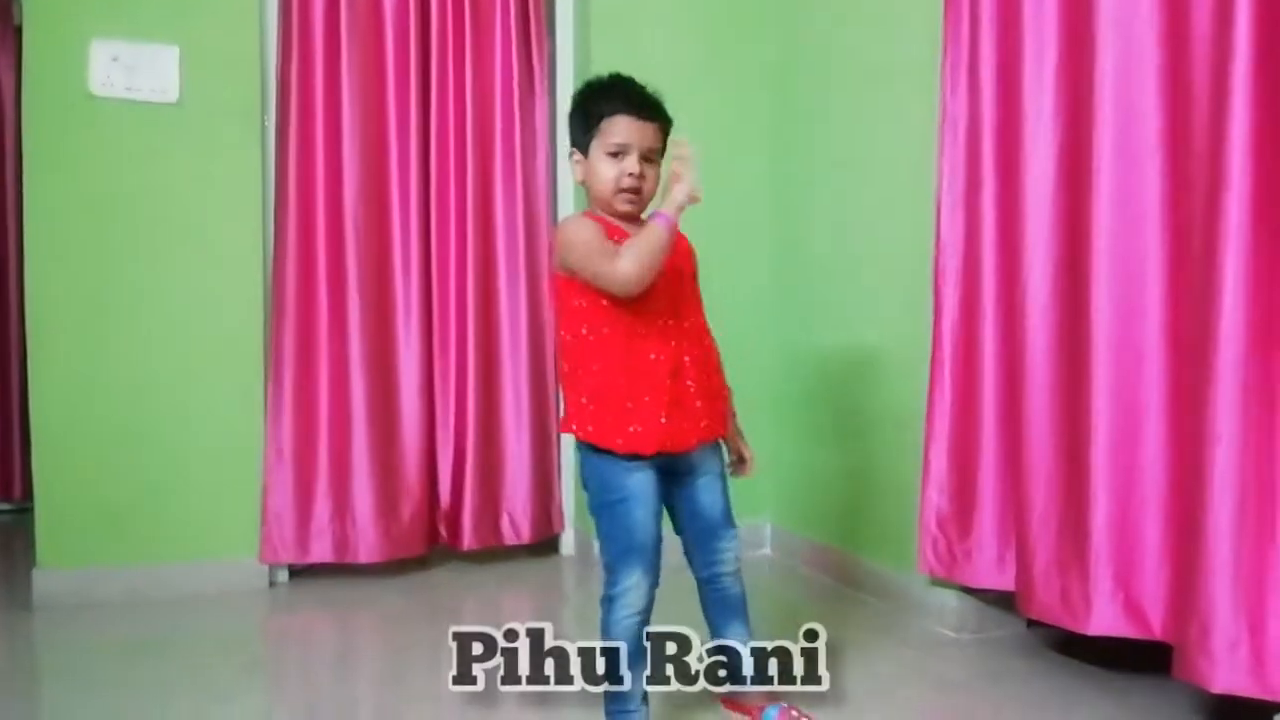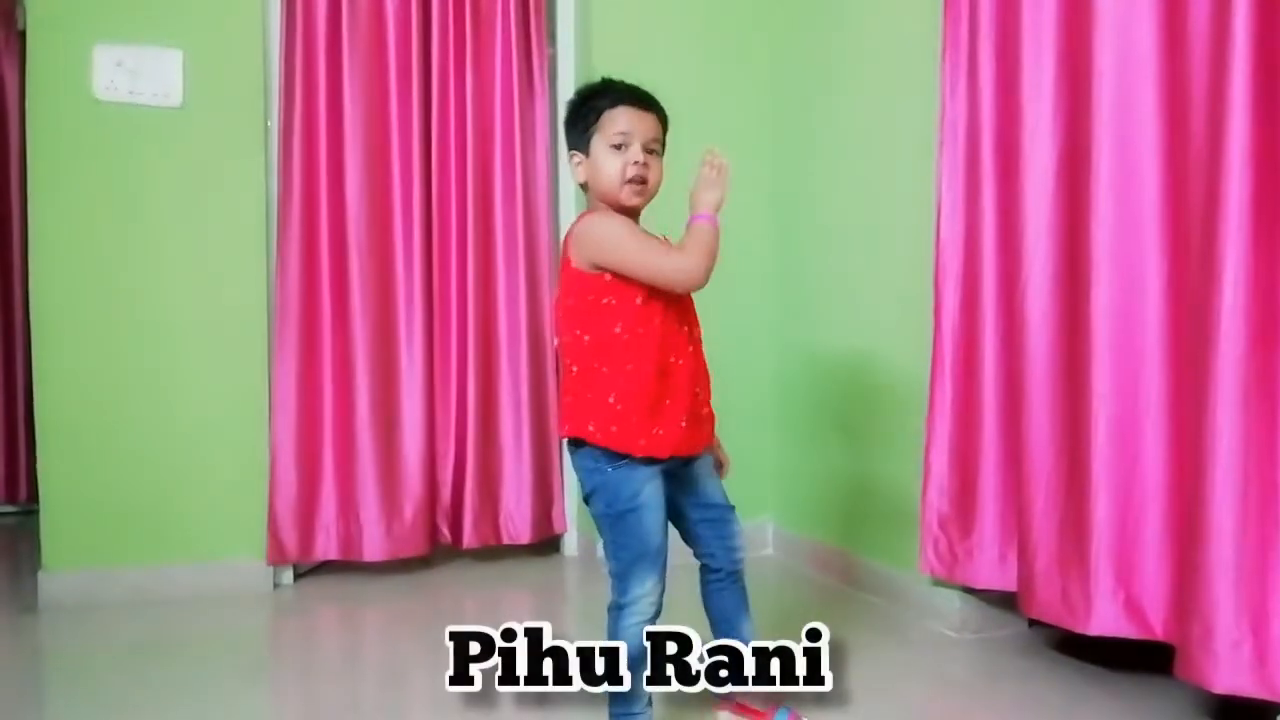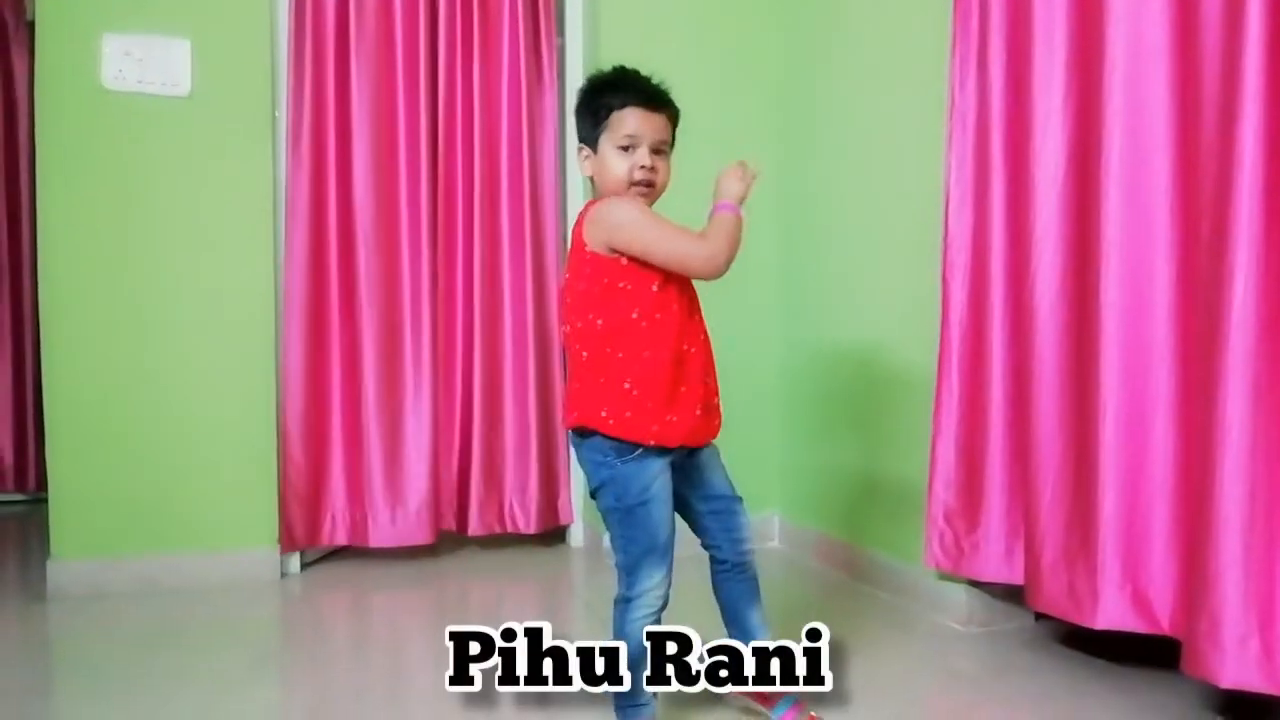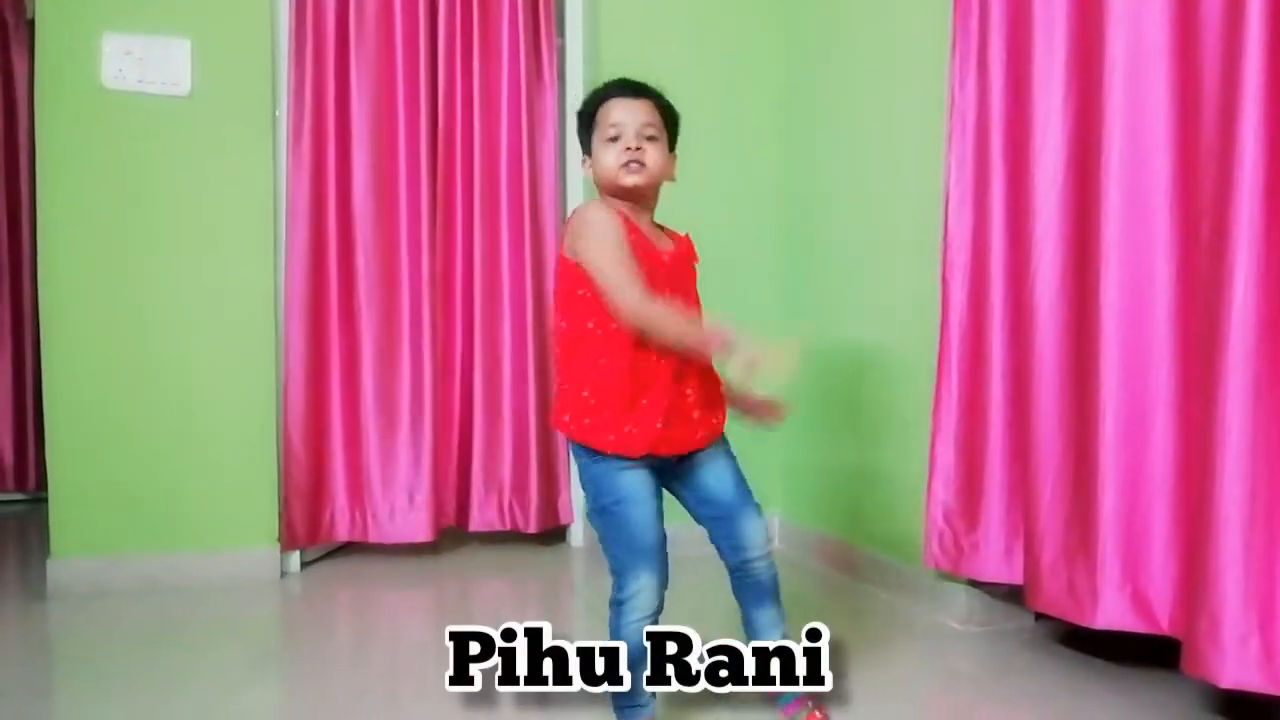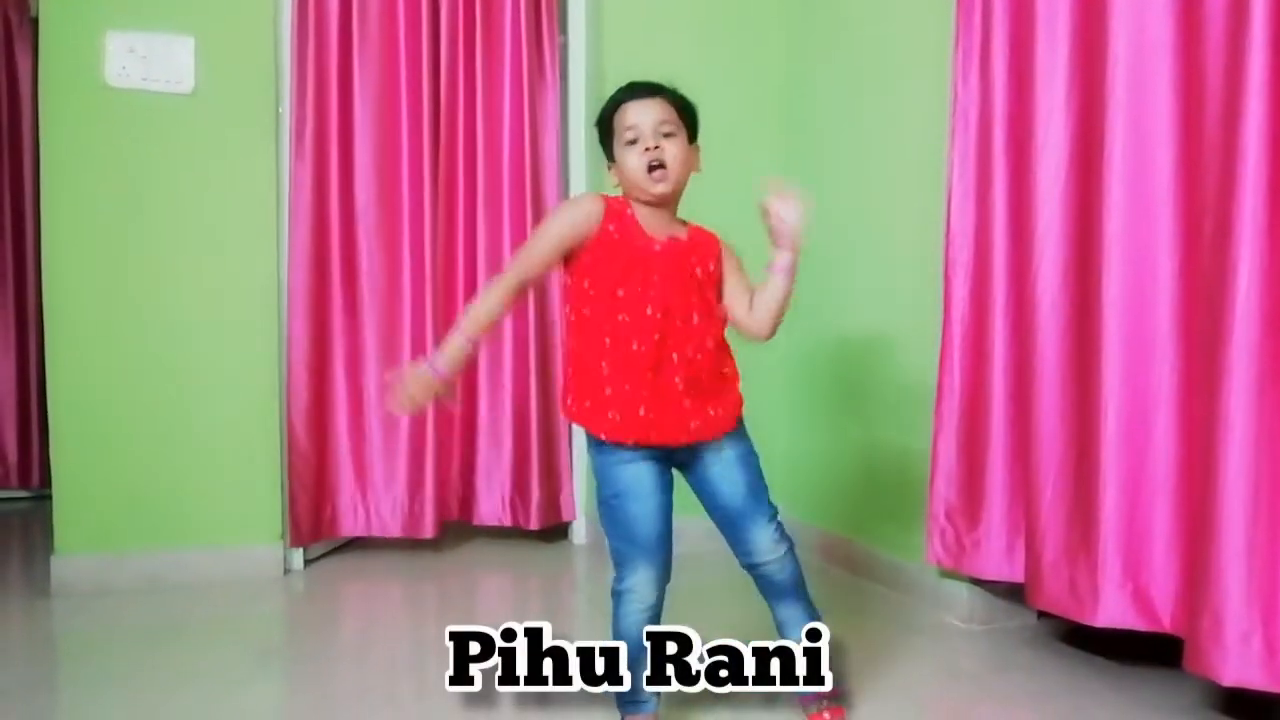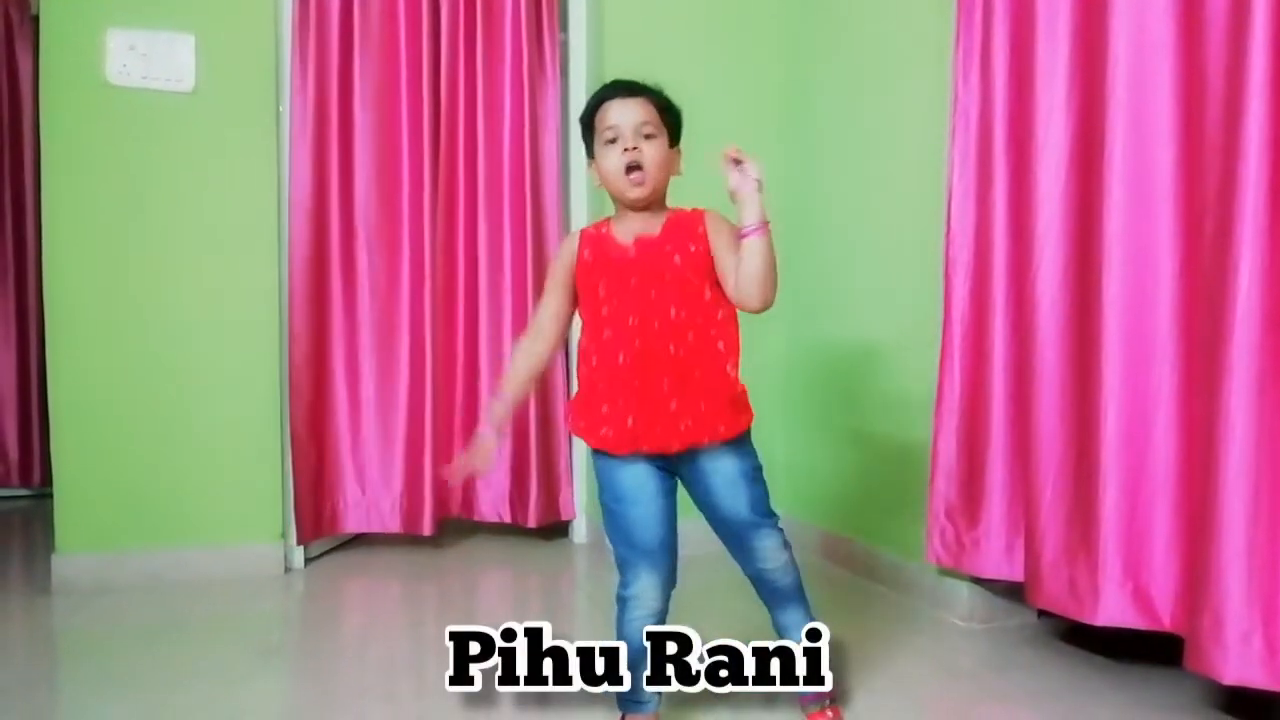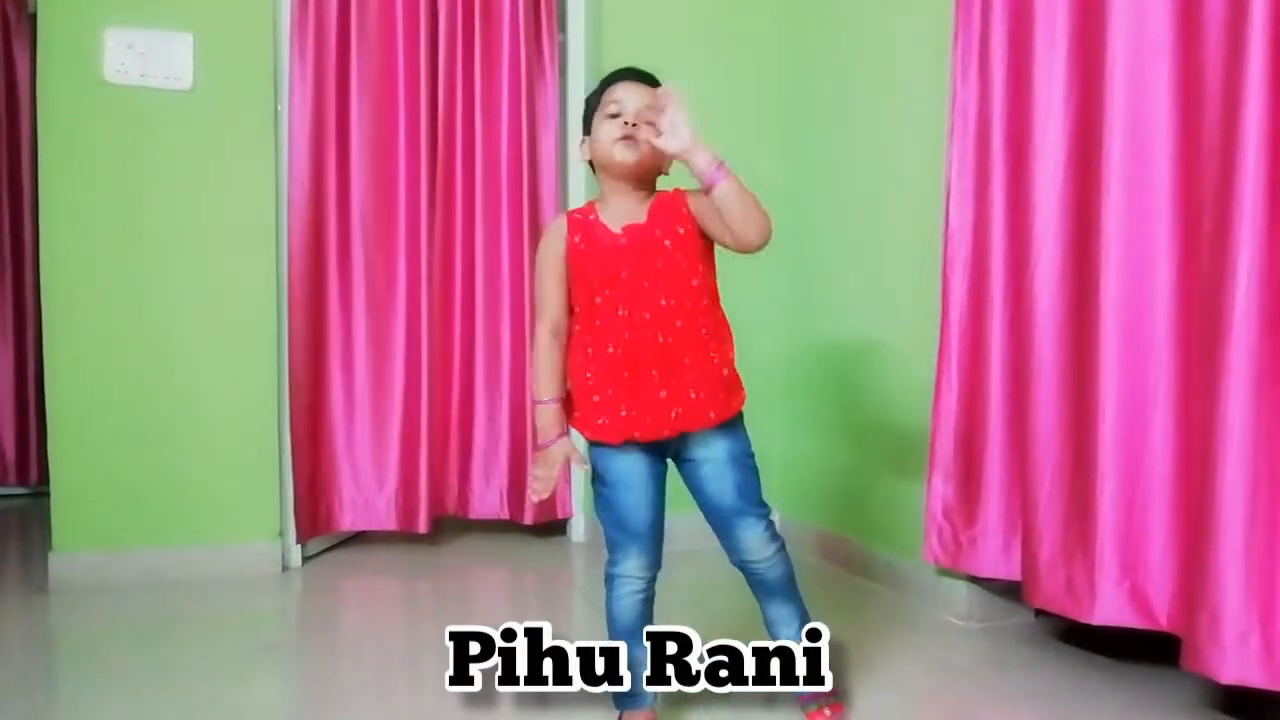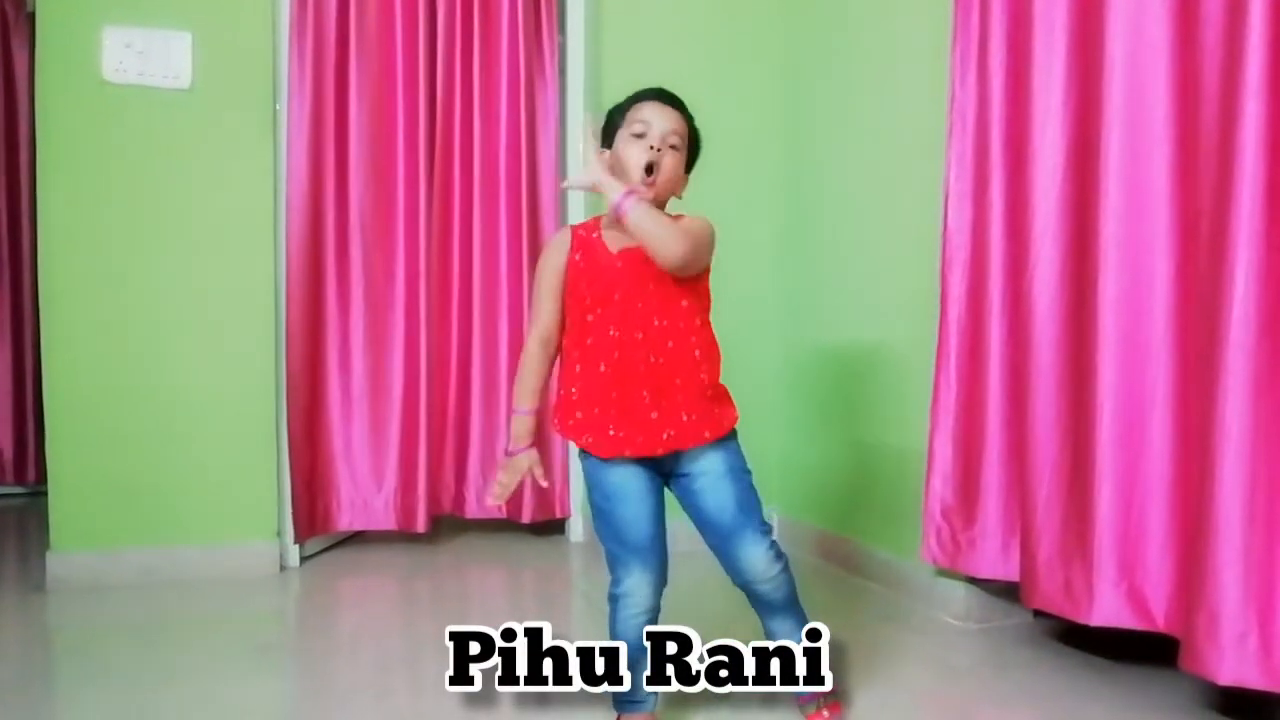
dt=0.3s
person 1, frame 1
left shoulder: (676, 242)
right shoulder: (578, 235)
right elbow: (627, 274)
left wrist: (729, 423)
right wrist: (672, 202)
left hip: (692, 439)
right hip: (617, 445)
left knee: (721, 564)
right knee: (632, 587)
person 1, frame 2
left shoulder: (643, 246)
right shoulder: (597, 232)
right elbow: (692, 270)
left wrist: (706, 434)
right wrist: (707, 205)
left hip: (675, 442)
right hip: (616, 447)
left knee: (725, 551)
right knee: (640, 591)
person 1, frame 3
left shoulder: (642, 236)
right shoulder: (611, 217)
right elbow: (711, 258)
right wrist: (729, 198)
left hip: (678, 434)
right hip: (622, 438)
left knee: (733, 542)
right knee: (647, 584)
person 1, frame 4
left shoulder: (677, 246)
right shoulder: (595, 221)
right elbow: (638, 311)
left wrist: (734, 395)
right wrist: (731, 341)
left hip: (692, 429)
right hip: (612, 439)
left knee: (750, 540)
right knee: (640, 586)
person 1, frame 5
left shoulder: (708, 248)
right shoulder: (589, 218)
left elbow: (757, 323)
right elbow: (509, 282)
left wrist: (786, 243)
right wrist: (443, 361)
left hip: (711, 424)
right hip: (619, 432)
left knee: (766, 544)
right knee: (642, 578)
person 1, frame 6
left shoulder: (707, 231)
right shoulder: (580, 248)
left elbow: (755, 294)
right elbow: (539, 338)
left wrist: (750, 205)
right wrist: (495, 423)
left hip: (714, 430)
right hip: (621, 439)
left knee: (767, 551)
right knee: (644, 584)
person 1, frame 7
left shoulder: (689, 209)
right shoulder: (565, 233)
left elbow: (755, 234)
right elbow: (551, 332)
left wrist: (695, 153)
right wrist: (551, 429)
left hip: (706, 415)
right hip: (614, 426)
left knee: (755, 543)
right knee: (631, 568)
person 1, frame 8
left shoulder: (693, 233)
right shoulder: (566, 247)
left elbow: (673, 253)
right elbow: (541, 343)
left wrist: (610, 188)
right wrist: (521, 439)
left hip: (698, 431)
right hip: (609, 441)
left knee: (757, 555)
right knee: (636, 582)
